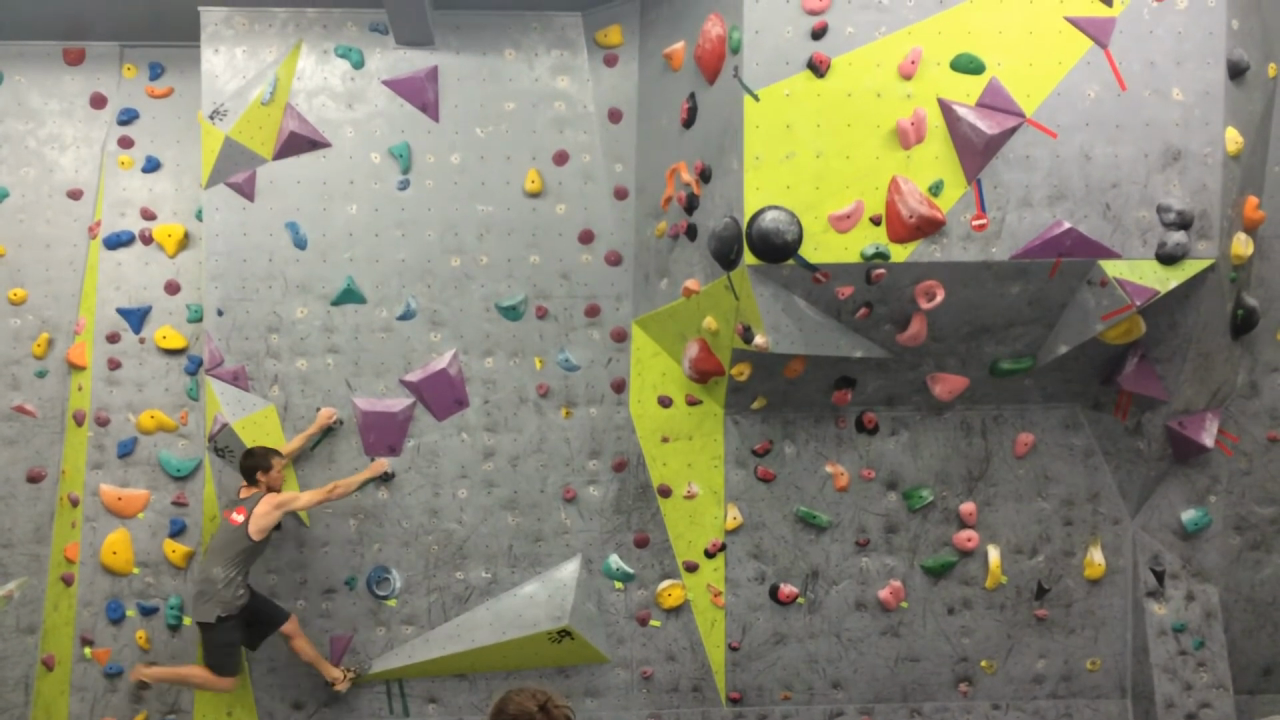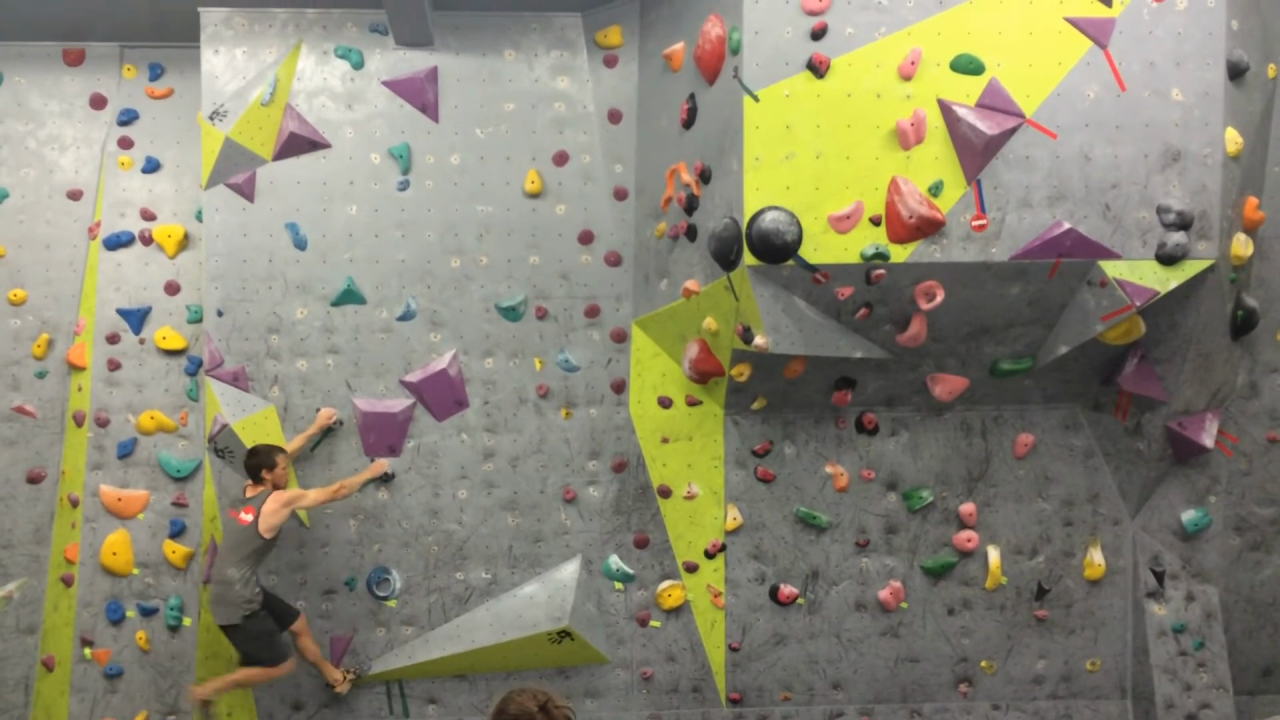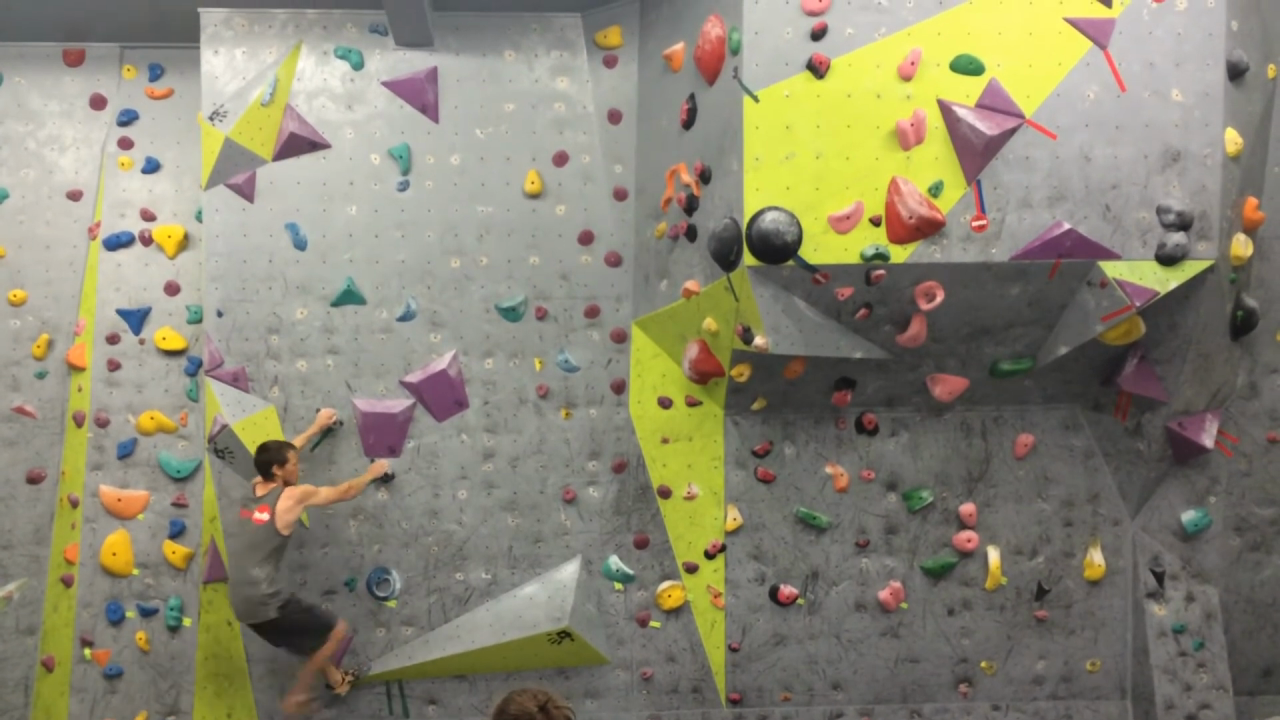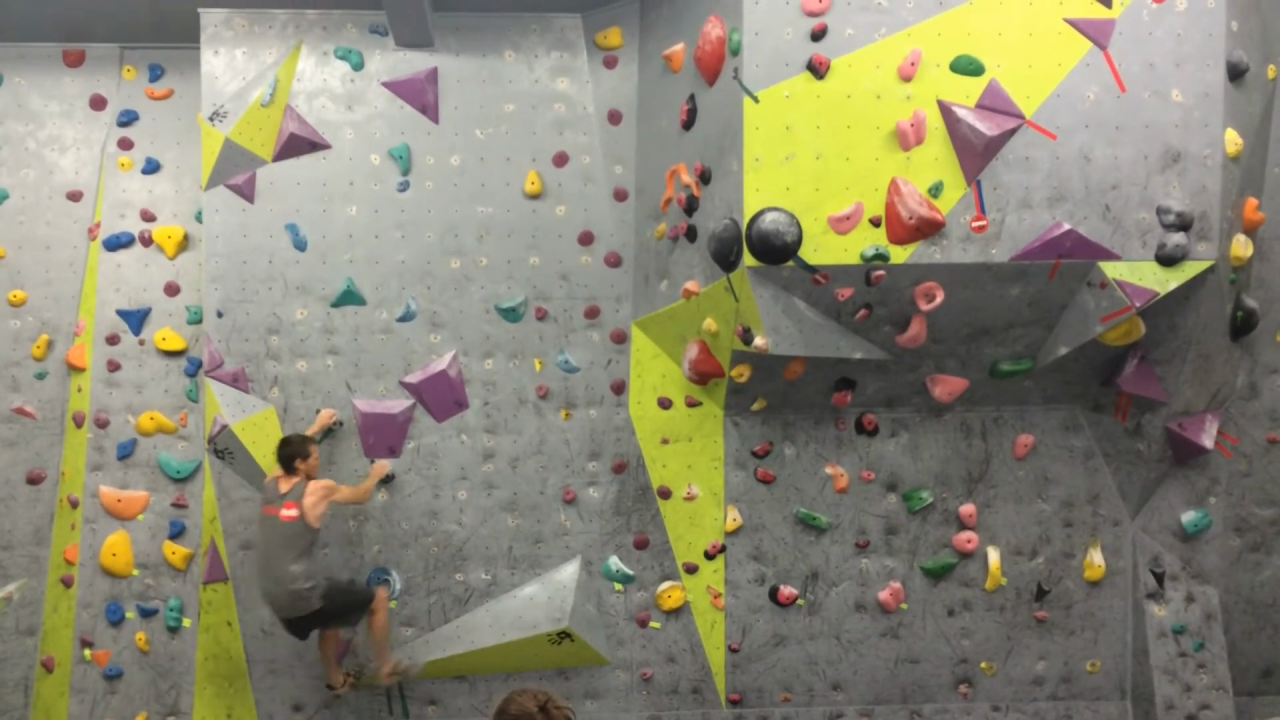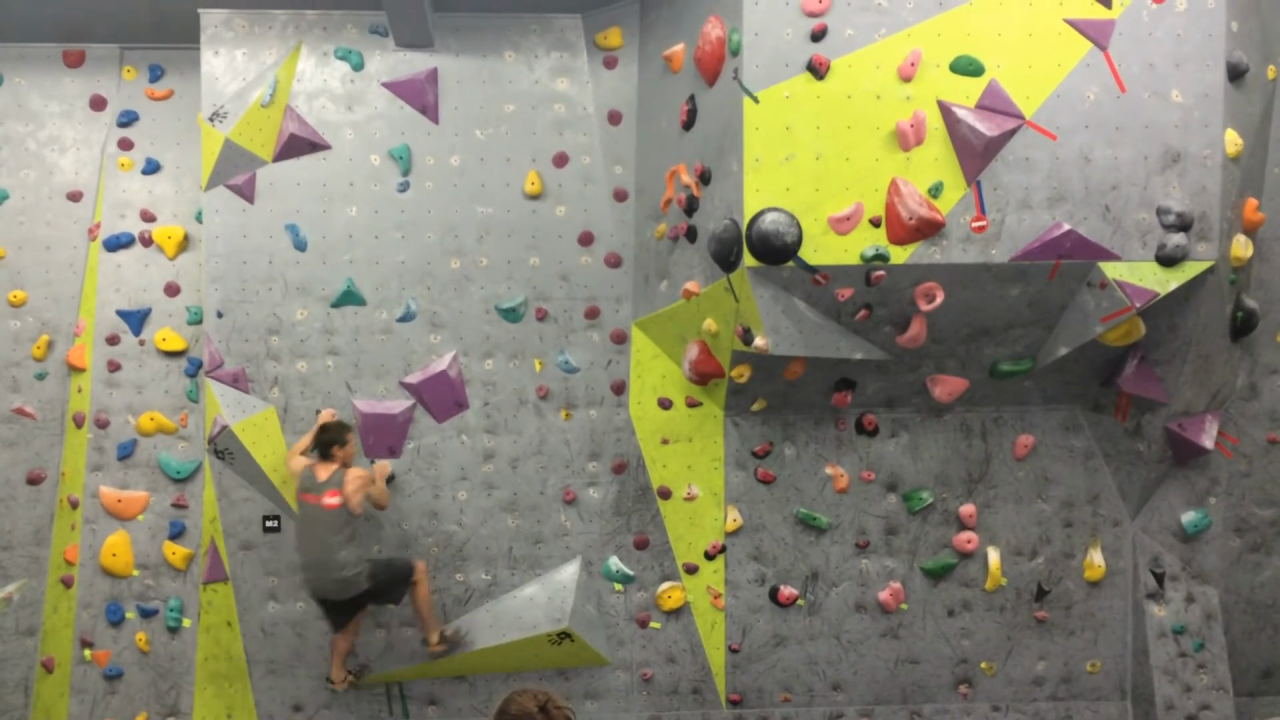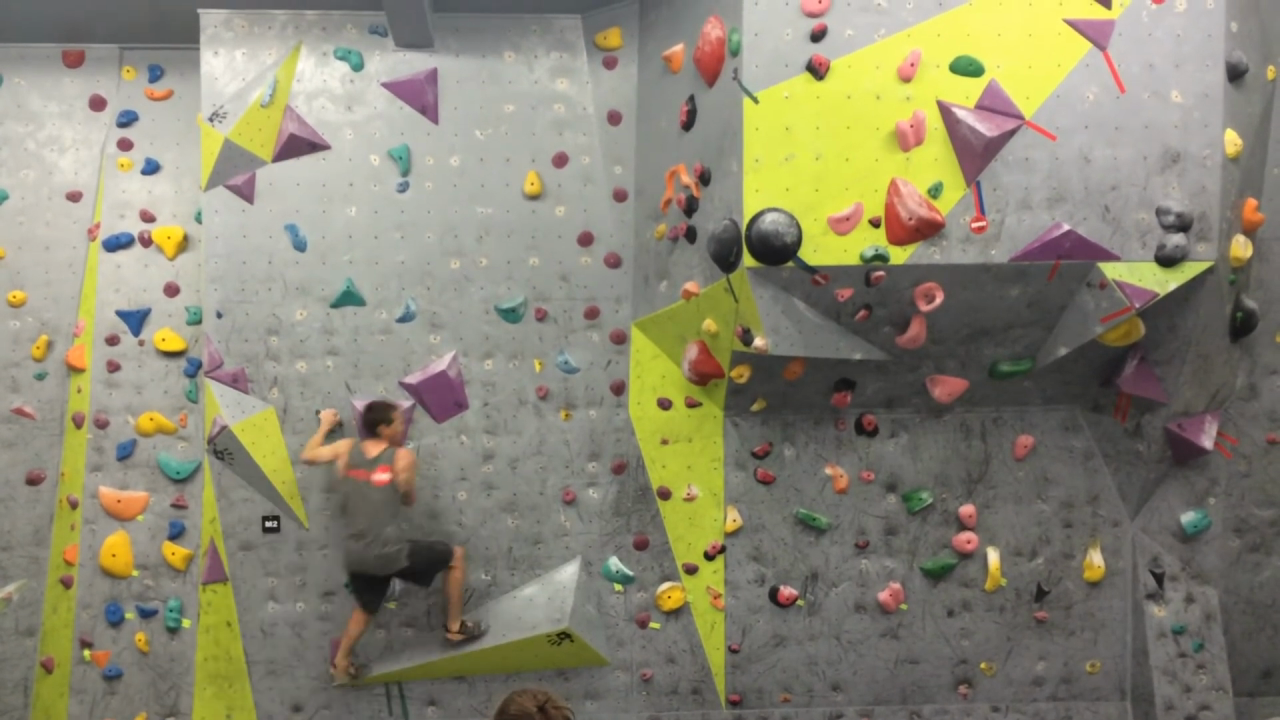
dt=0.1s
person 1, frame 1
left shoulder: (246, 491)
right shoulder: (271, 503)
left elbow: (280, 455)
right elbow: (329, 493)
left wrist: (316, 428)
right wrist: (371, 472)
left hip: (234, 593)
right hip: (218, 603)
left knee: (290, 627)
right knee: (223, 681)
left ankle: (337, 676)
right ankle: (147, 673)
person 1, frame 2
left shoulder: (249, 489)
right shoulder: (282, 499)
left elbow: (281, 455)
right elbow: (335, 492)
left wrist: (315, 429)
right wrist: (371, 472)
left hip: (234, 593)
right hip: (237, 602)
left knee: (299, 624)
right knee: (279, 665)
left ankle: (335, 677)
right ankle: (207, 690)
person 1, frame 3
left shoulder: (256, 485)
right shoulder: (294, 495)
left elbow: (278, 455)
right elbow: (343, 493)
left wrist: (317, 427)
right wrist: (372, 473)
left hip: (244, 597)
right hip: (262, 600)
left knee: (312, 628)
right knee: (336, 632)
left ankle: (335, 680)
right ankle: (297, 696)
person 1, frame 4
left shoulder: (272, 482)
right shoulder: (319, 490)
left elbow: (299, 449)
right elbow: (360, 496)
left wrist: (317, 426)
right wrist: (377, 473)
left hip: (275, 593)
right hip: (302, 593)
left knee: (332, 620)
right knee: (379, 598)
left ankle: (336, 680)
right ankle: (385, 667)
person 1, frame 5
left shoulder: (304, 470)
right shoulder: (356, 477)
left elbow: (294, 455)
right elbow: (383, 503)
left wrist: (318, 428)
right wrist: (381, 477)
left hip: (316, 581)
right hip: (347, 576)
left knee: (348, 620)
right knee: (419, 571)
left ankle: (337, 676)
right ankle: (434, 638)
person 1, frame 6
left shoulder: (346, 450)
right shoulder: (402, 457)
left elbow: (306, 454)
left wrist: (325, 426)
left hip: (355, 557)
right hip: (390, 553)
left knee: (366, 607)
right knee: (455, 556)
left ankle: (341, 663)
right ankle: (455, 626)
